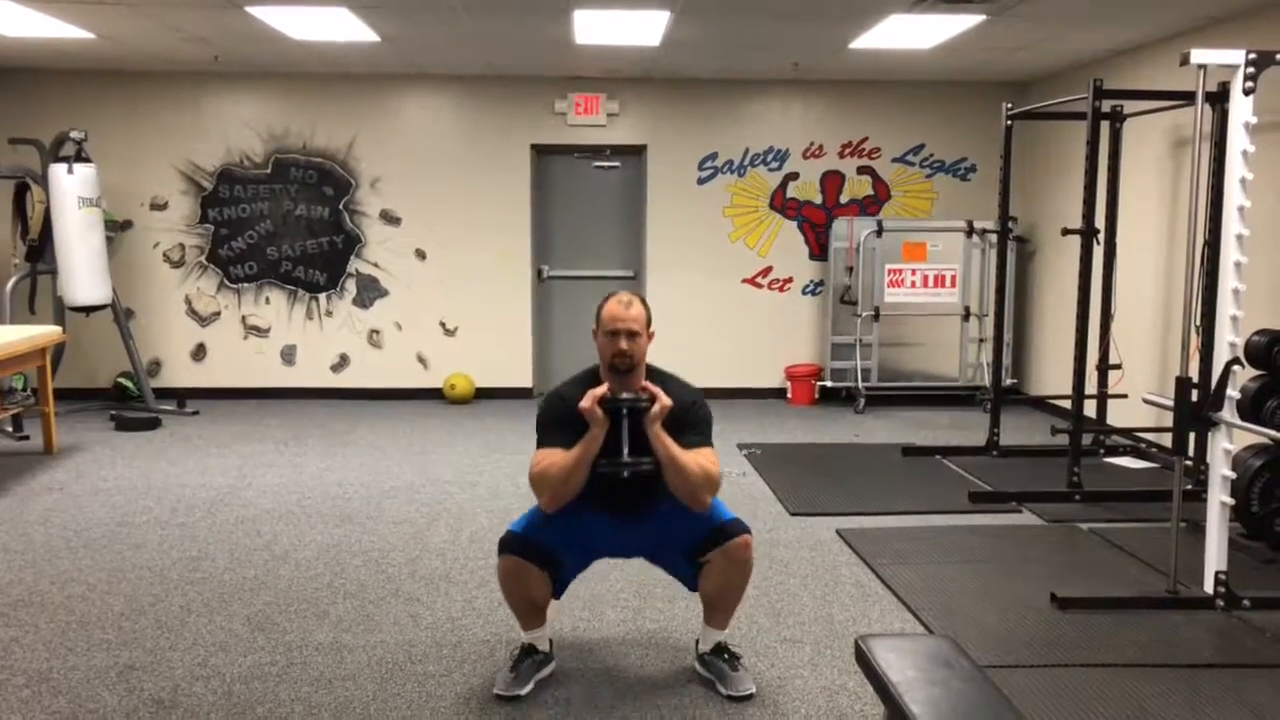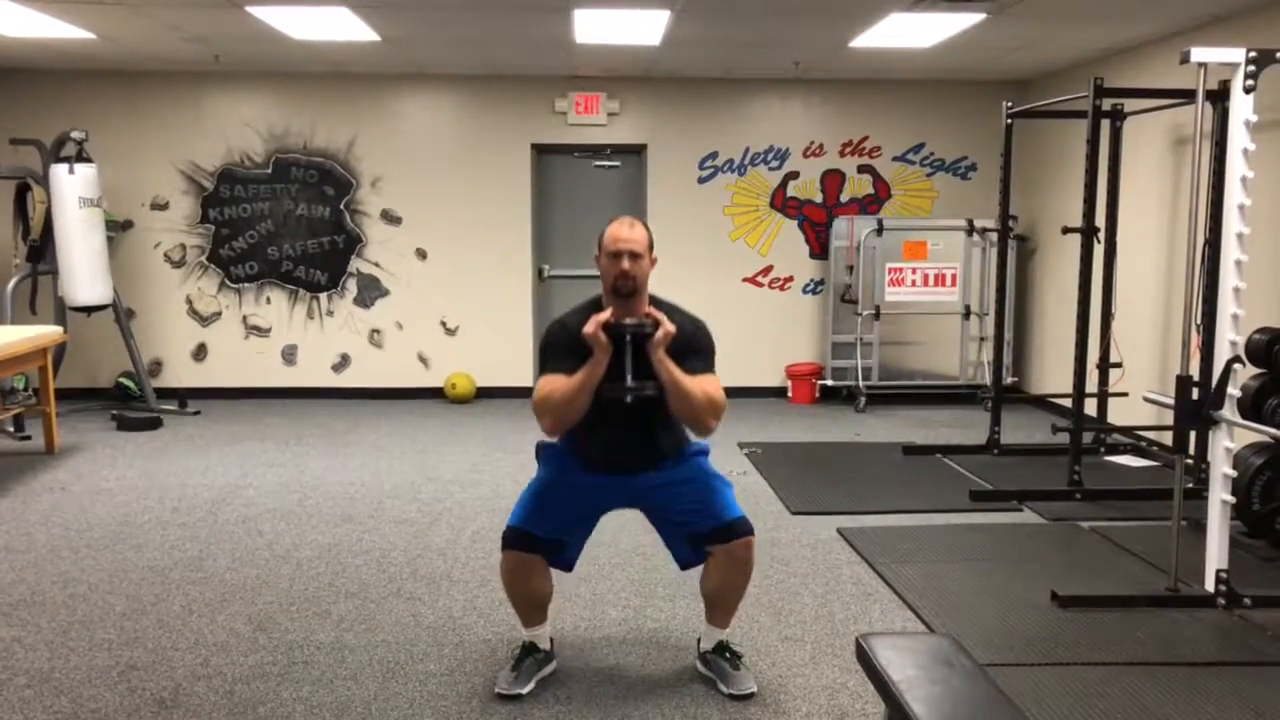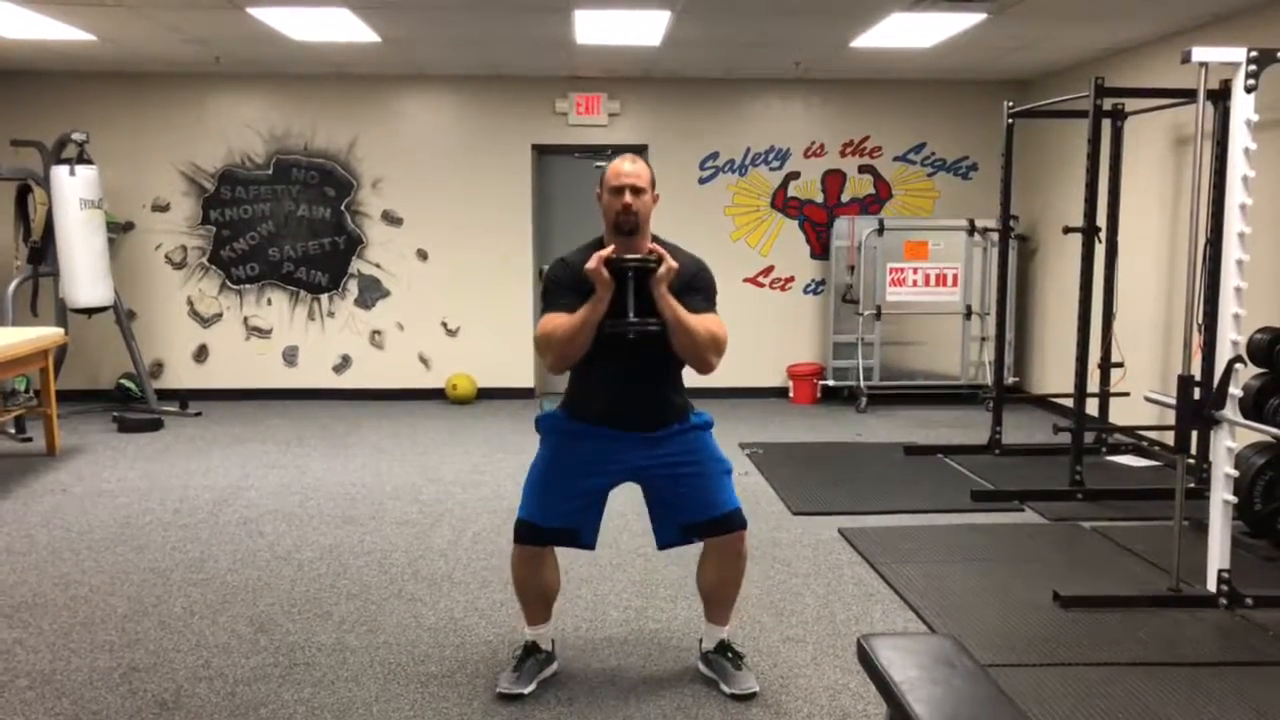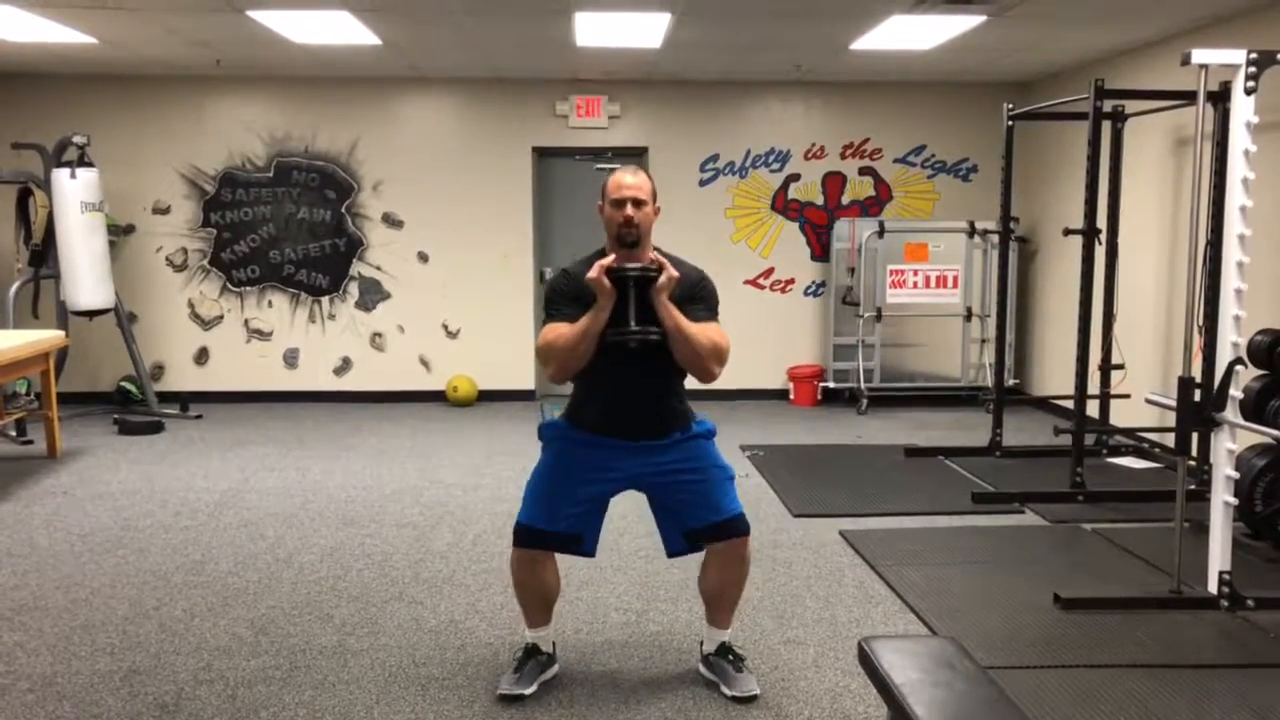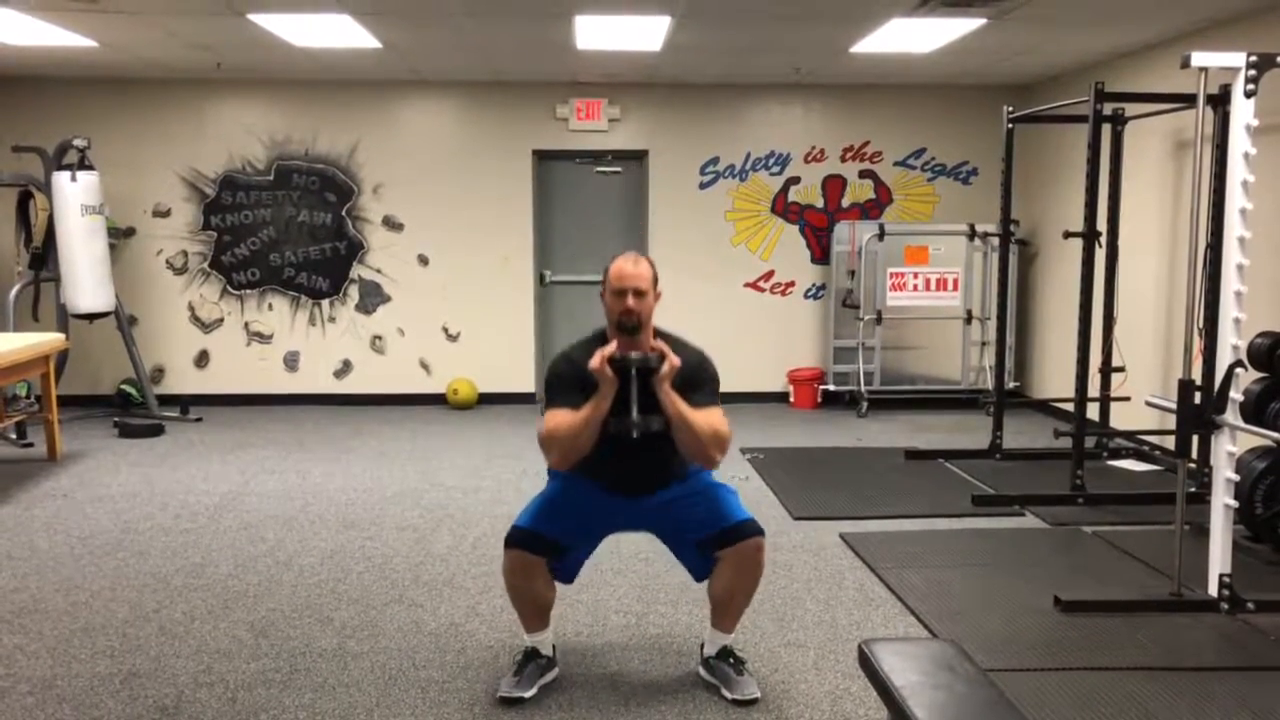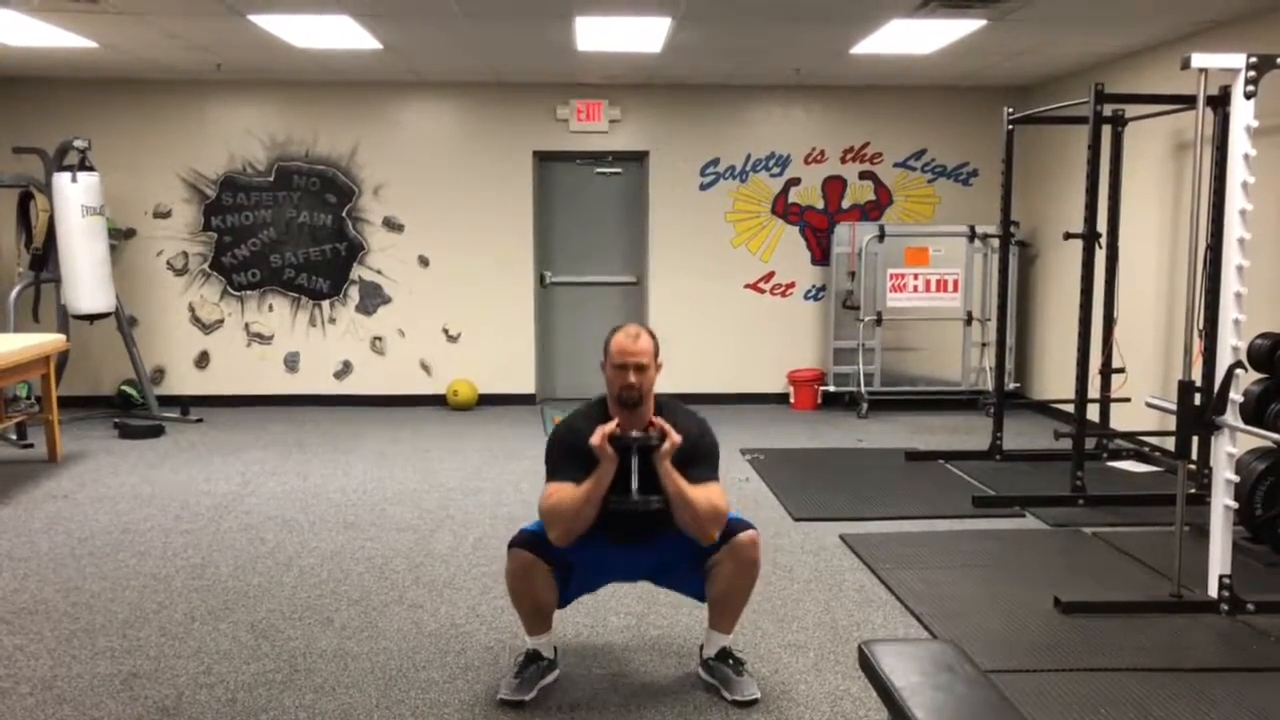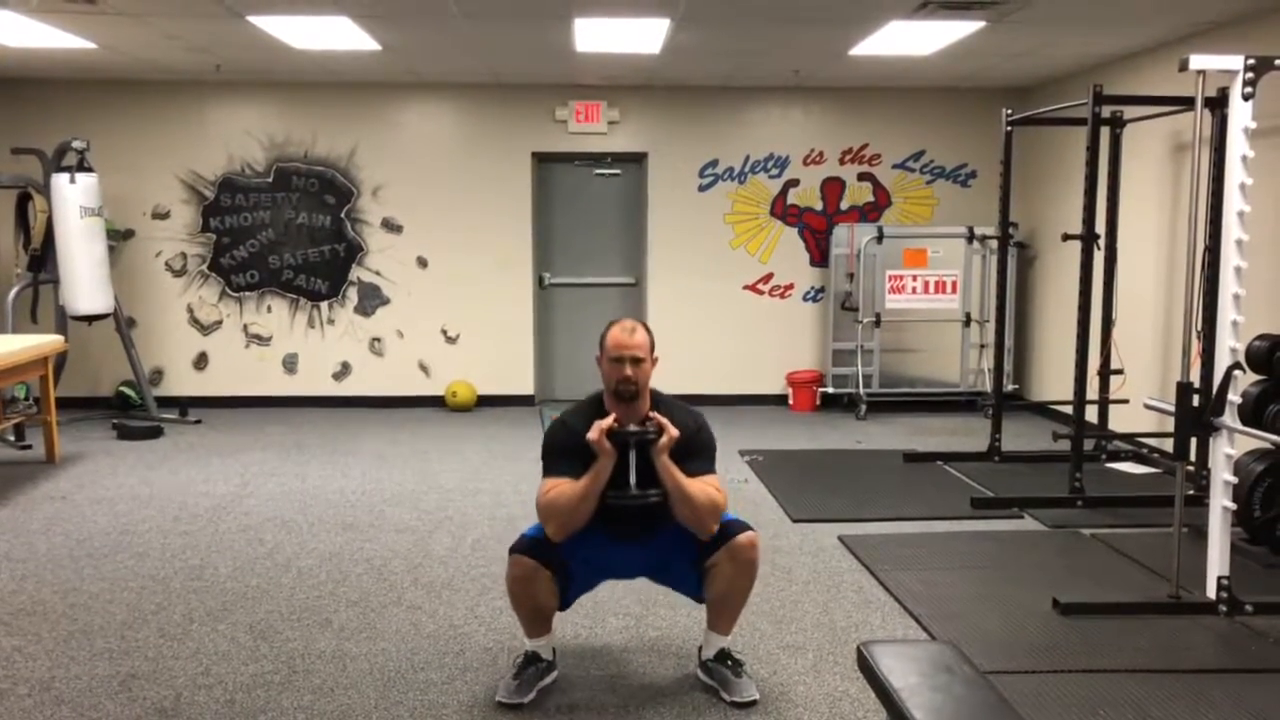
dt=0.3s
person 1, frame 1
left shoulder: (682, 400)
right shoulder: (566, 401)
left elbow: (701, 494)
right elbow: (549, 496)
left wrist: (655, 429)
right wrist: (596, 430)
left hip: (662, 511)
right hip: (584, 513)
left knee: (735, 543)
right knee: (515, 553)
left ankle: (711, 648)
right ankle: (536, 648)
person 1, frame 2
left shoulder: (685, 330)
right shoulder: (568, 331)
left elbow: (707, 420)
right elbow: (551, 422)
left wrist: (659, 356)
right wrist: (599, 357)
left hip: (668, 464)
right hip: (582, 465)
left knee: (736, 541)
right knee: (519, 547)
left ankle: (713, 646)
right ankle: (537, 646)
person 1, frame 3
left shoulder: (687, 269)
right shoulder: (570, 270)
left elbow: (708, 358)
right elbow: (554, 359)
left wrist: (661, 293)
right wrist: (600, 296)
left hip: (671, 431)
right hip: (585, 431)
left knee: (727, 533)
right knee: (532, 538)
left ankle: (716, 646)
right ankle: (538, 647)
person 1, frame 4
left shoulder: (689, 280)
right shoulder: (573, 281)
left elbow: (710, 367)
right elbow: (556, 368)
left wrist: (664, 302)
right wrist: (602, 305)
left hip: (674, 440)
right hip: (587, 439)
left knee: (731, 538)
right knee: (532, 541)
left ankle: (717, 648)
right ankle: (539, 649)
person 1, frame 5
left shoulder: (689, 363)
right shoulder: (574, 365)
left elbow: (711, 455)
right elbow: (558, 457)
left wrist: (665, 390)
right wrist: (603, 392)
left hip: (673, 487)
right hip: (591, 487)
left knee: (747, 543)
right knee: (521, 548)
left ankle: (717, 652)
right ankle: (539, 653)
person 1, frame 6
left shoulder: (689, 429)
right shoulder: (575, 432)
left elbow: (708, 530)
right elbow: (559, 531)
left wrist: (664, 466)
right wrist: (606, 466)
left hip: (668, 540)
right hip: (594, 542)
left knee: (743, 543)
right knee: (525, 553)
left ankle: (716, 654)
right ankle: (541, 654)
person 1, frame 7
left shoulder: (685, 424)
right shoulder: (572, 428)
left elbow: (708, 522)
right elbow: (556, 526)
left wrist: (661, 458)
right wrist: (603, 461)
left hip: (666, 533)
right hip: (591, 536)
left knee: (741, 544)
right knee: (526, 561)
left ankle: (715, 653)
right ankle: (539, 655)
